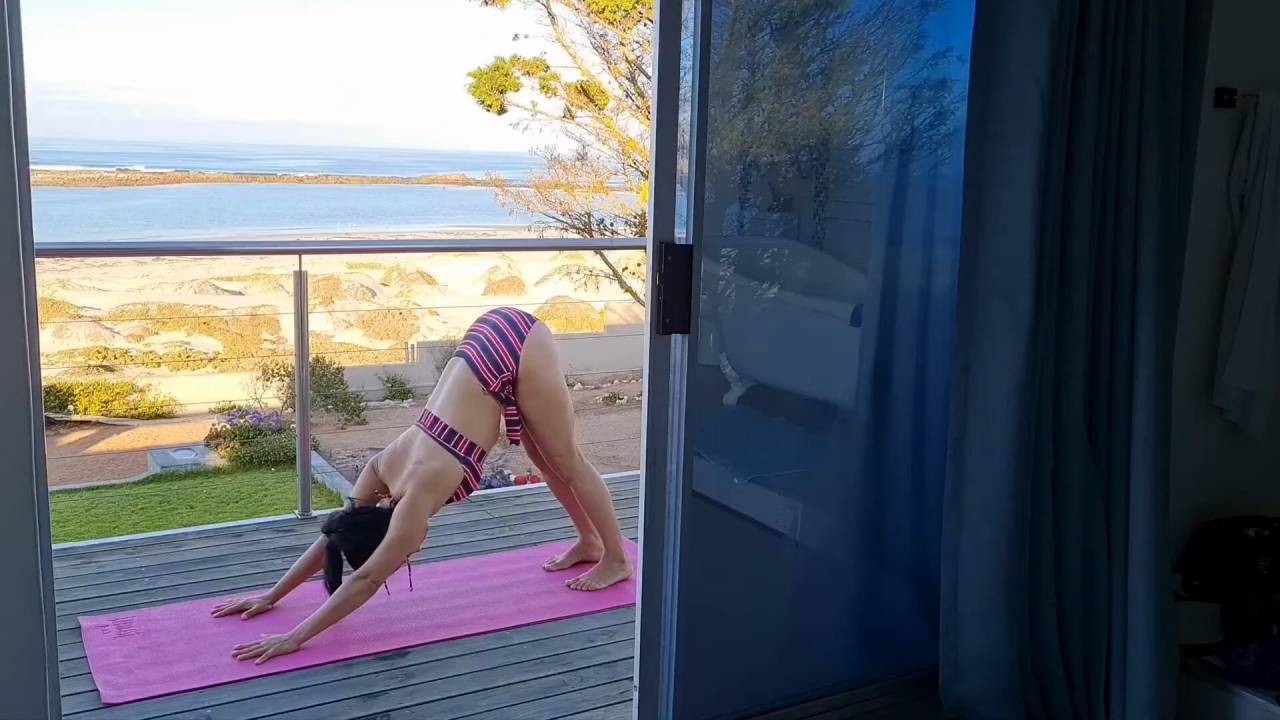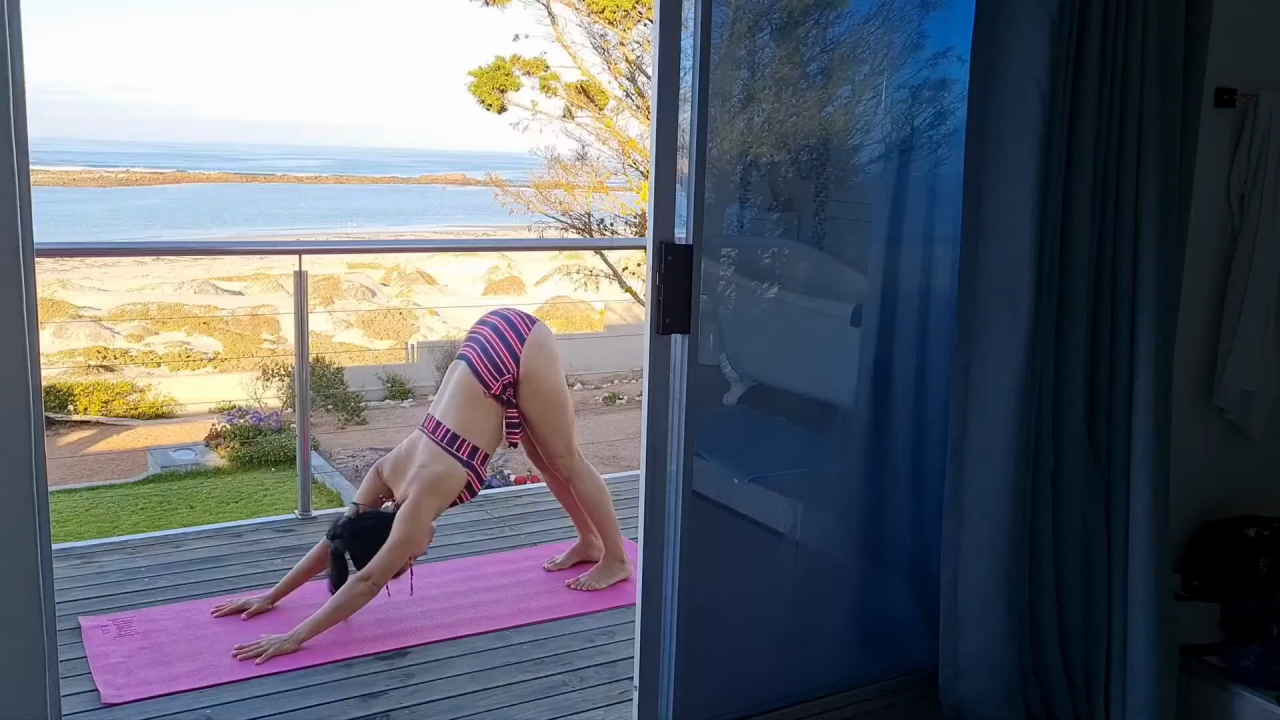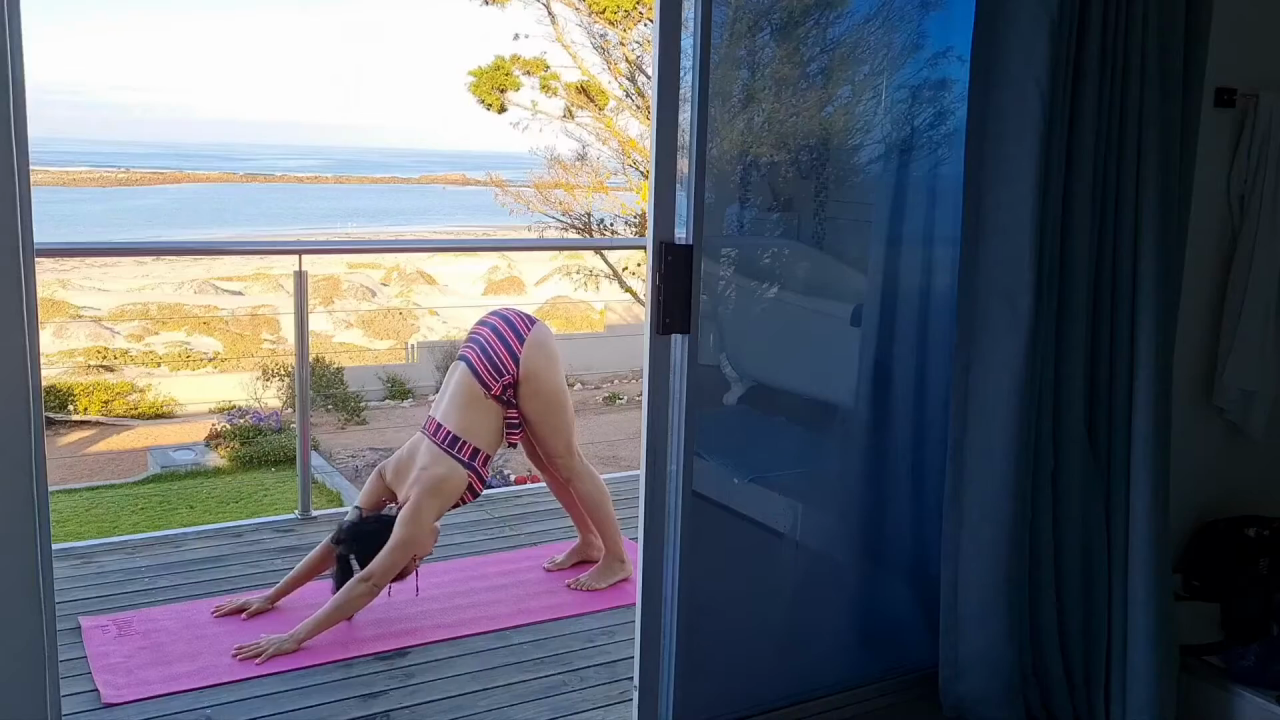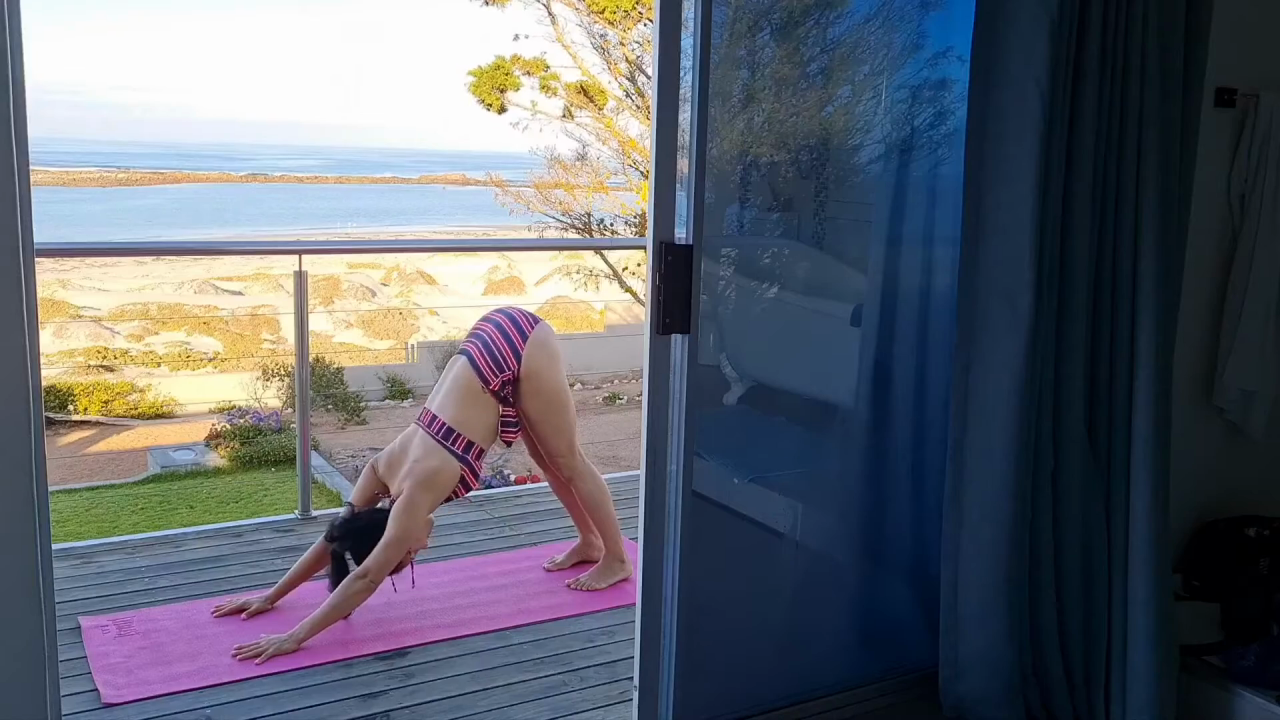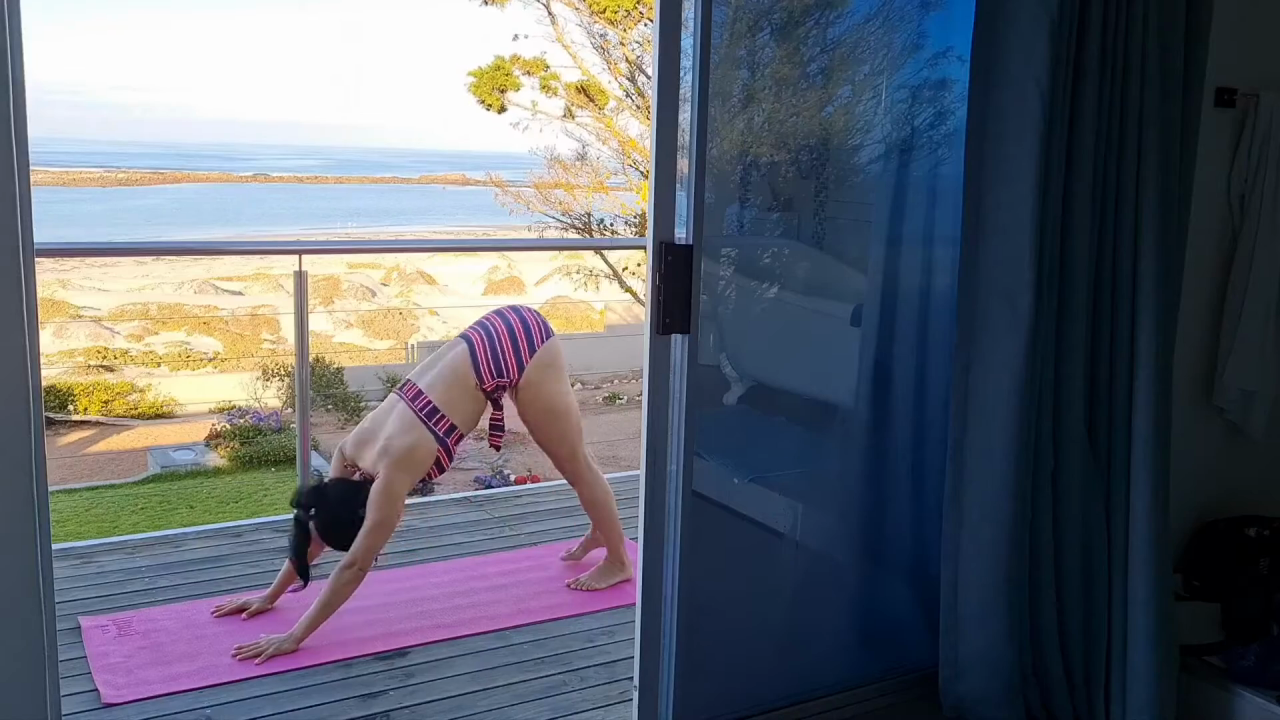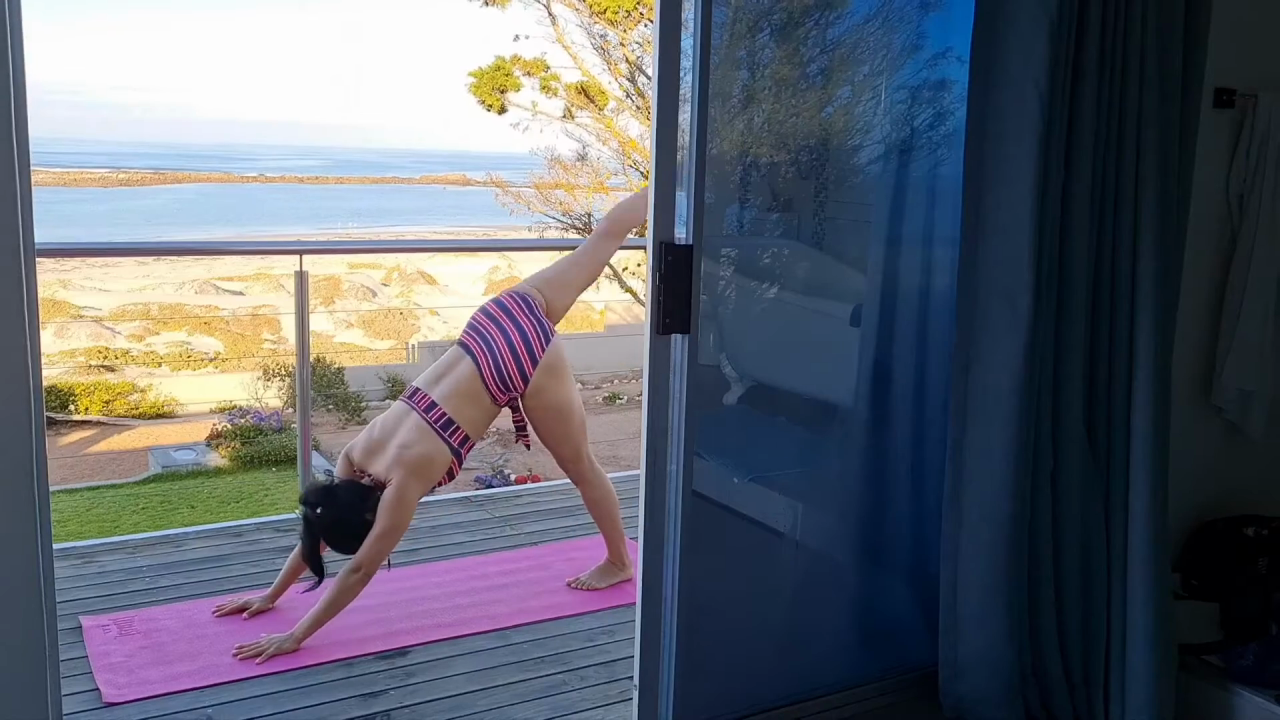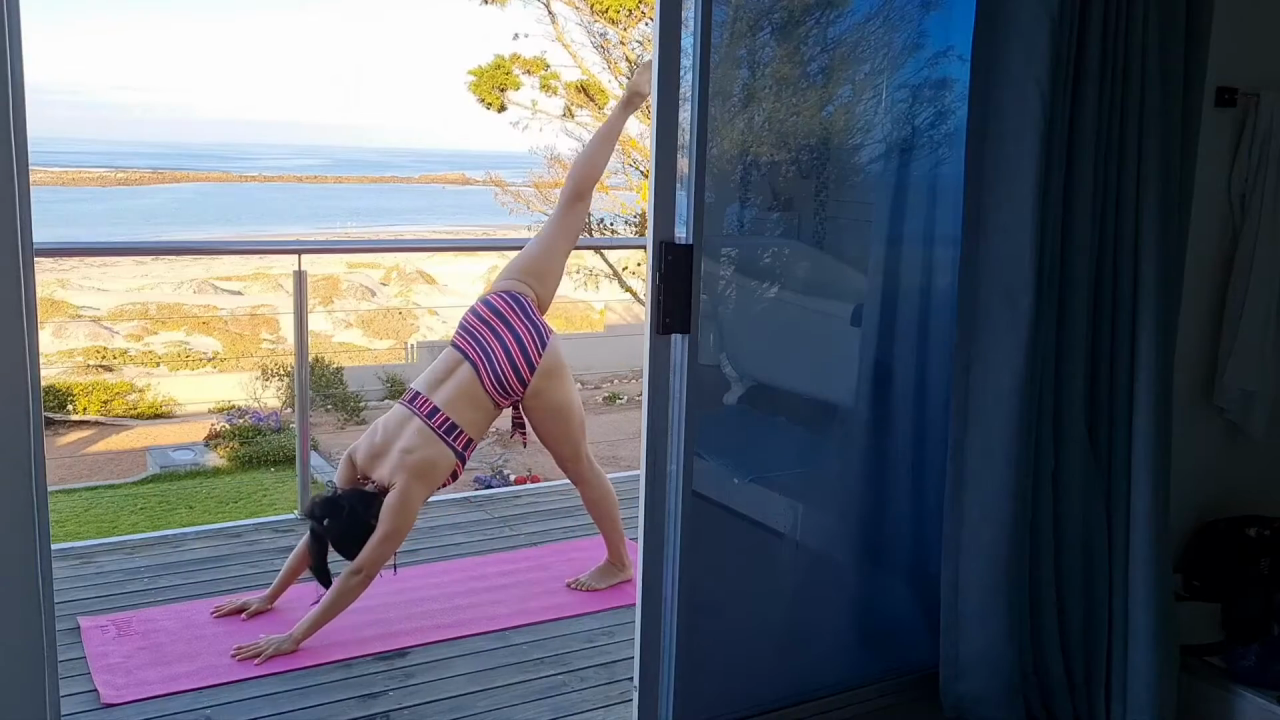
dt=0.2s
person 1, frame 1
left shoulder: (419, 489)
right shoulder: (384, 467)
left elbow: (367, 580)
right elbow: (335, 534)
left wrist: (295, 637)
right wrist: (271, 596)
left hip: (513, 344)
right hip: (494, 338)
left knee: (566, 461)
right knee: (545, 461)
left ankle: (616, 559)
right ankle: (589, 543)
person 1, frame 2
left shoulder: (424, 491)
right shoulder: (389, 470)
left elbow: (368, 581)
right elbow: (337, 537)
left wrist: (296, 637)
right wrist: (271, 596)
left hip: (515, 345)
right hip: (495, 336)
left knee: (566, 462)
right knee: (545, 461)
left ankle: (616, 559)
right ankle: (589, 544)
person 1, frame 3
left shoulder: (427, 494)
right shoulder: (393, 473)
left elbow: (370, 582)
right elbow: (340, 540)
left wrist: (295, 638)
right wrist: (271, 597)
left hip: (513, 345)
right hip: (497, 339)
left knee: (565, 462)
right knee: (545, 461)
left ankle: (617, 559)
right ankle: (588, 544)
person 1, frame 4
left shoulder: (418, 487)
right shoulder: (384, 468)
left elbow: (366, 577)
right elbow: (337, 536)
left wrist: (296, 637)
right wrist: (272, 596)
left hip: (514, 342)
right hip: (498, 337)
left knee: (566, 460)
right knee: (545, 458)
left ankle: (617, 558)
right ankle: (589, 542)
person 1, frame 5
left shoulder: (391, 469)
right shoulder: (353, 449)
left elbow: (354, 567)
right elbow: (316, 528)
left wrist: (294, 637)
right wrist: (269, 595)
left hip: (515, 348)
left knee: (573, 459)
right knee: (566, 456)
left ankle: (617, 561)
person 1, frame 6
left shoulder: (399, 486)
right shoulder: (360, 453)
left elbow: (361, 570)
right elbow: (319, 518)
left wrist: (295, 633)
right wrist: (271, 595)
left hip: (522, 345)
right hip: (503, 318)
left knee: (579, 466)
right knee: (591, 254)
left ankle: (621, 562)
person 1, frame 7
left shoulder: (407, 484)
right shoulder: (361, 457)
left elbow: (359, 574)
right elbow: (320, 529)
left wrist: (294, 637)
right wrist: (269, 595)
left hip: (520, 351)
right hip: (498, 316)
left knee: (577, 464)
right knee: (570, 203)
left ankle: (619, 564)
right ankle: (627, 105)
